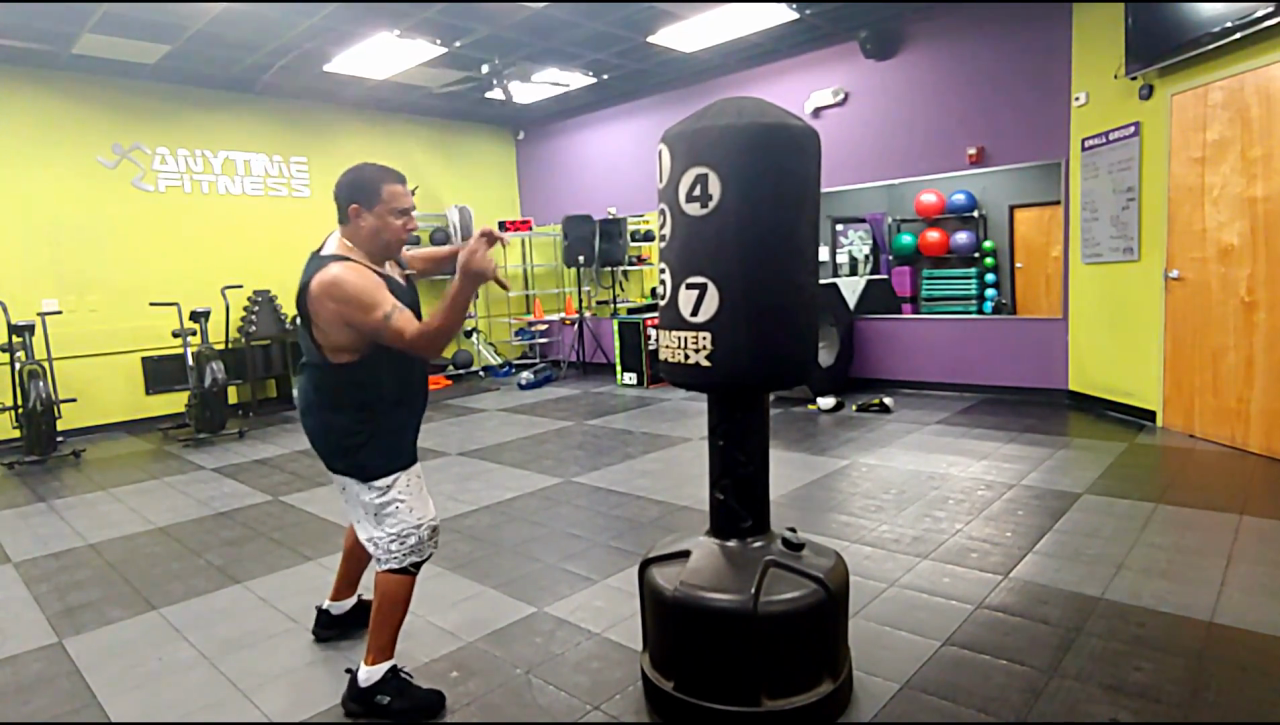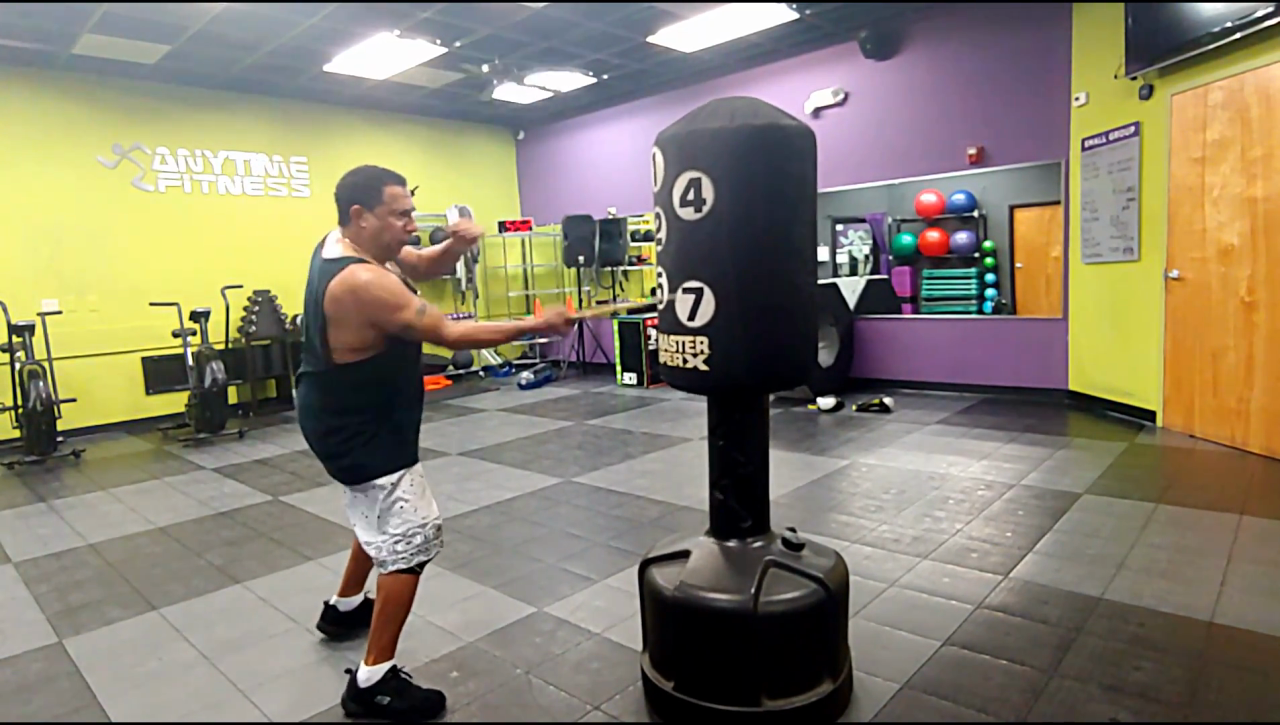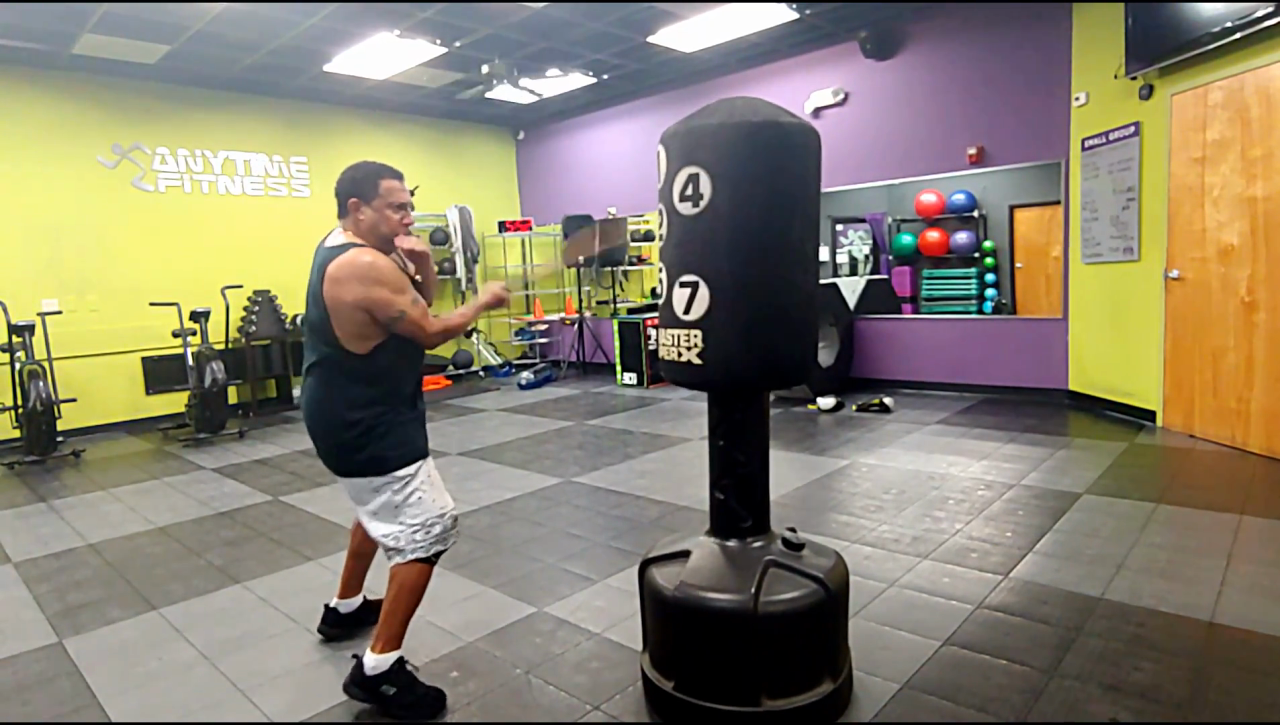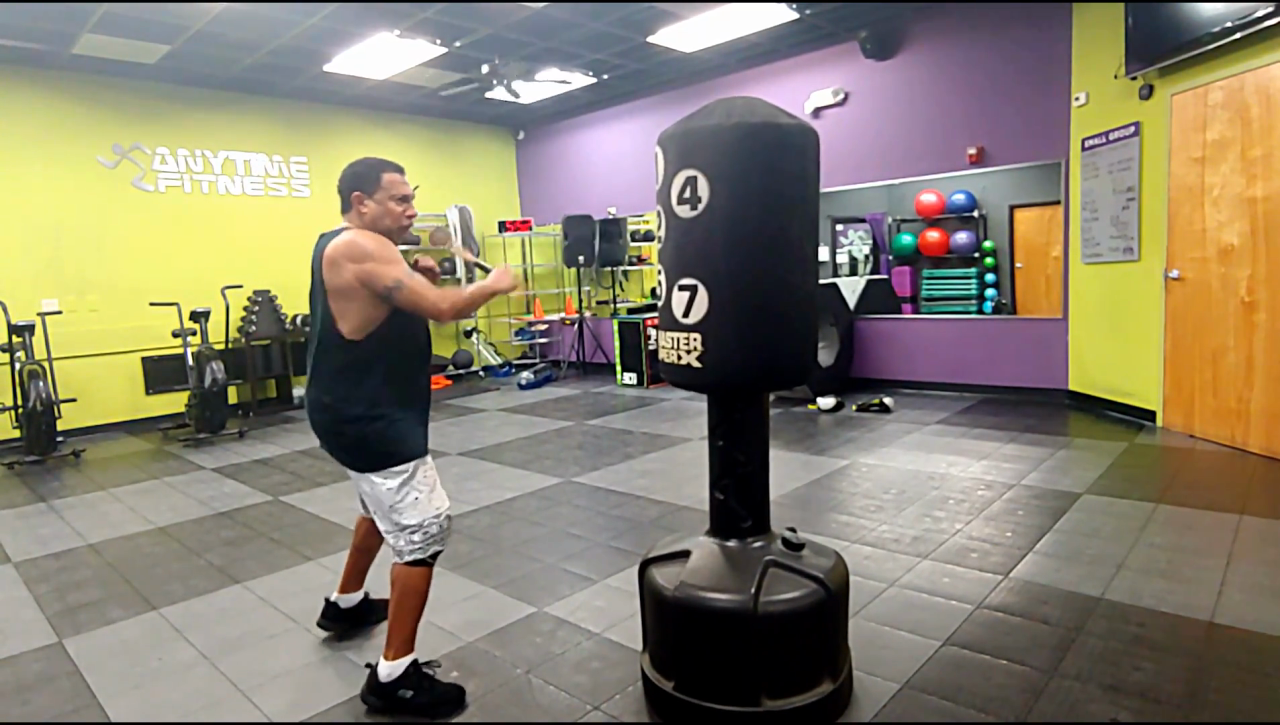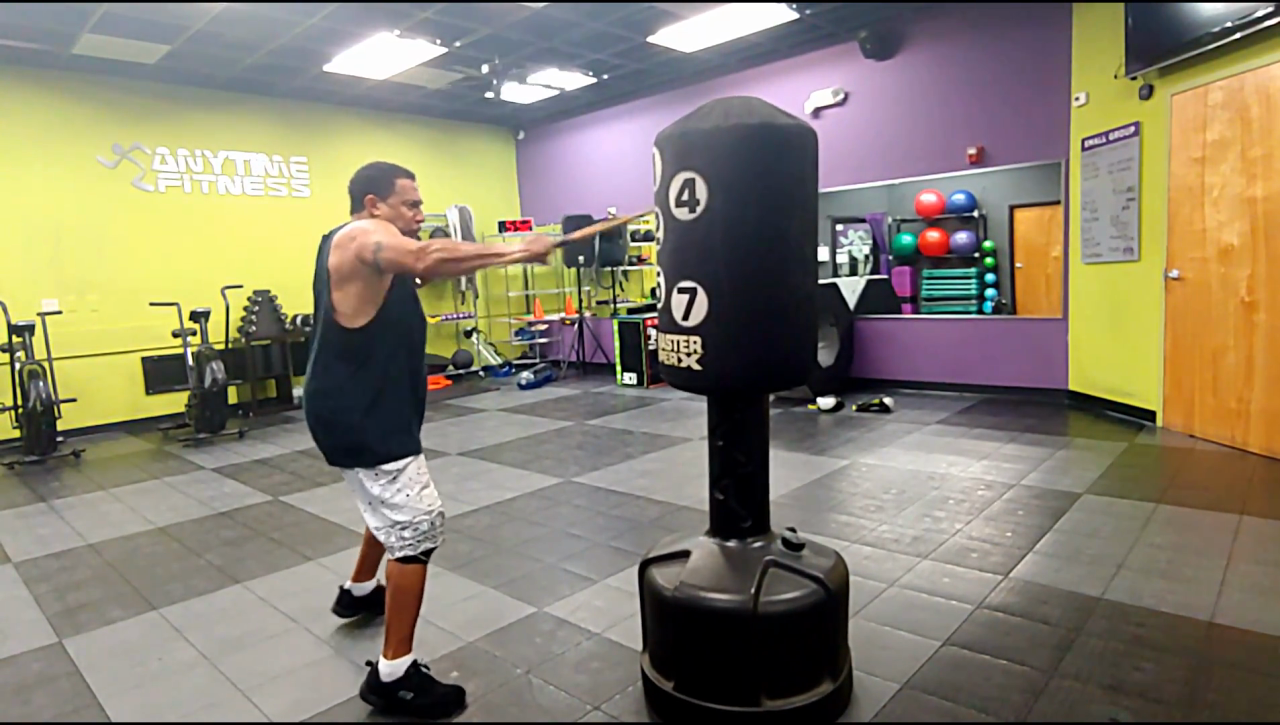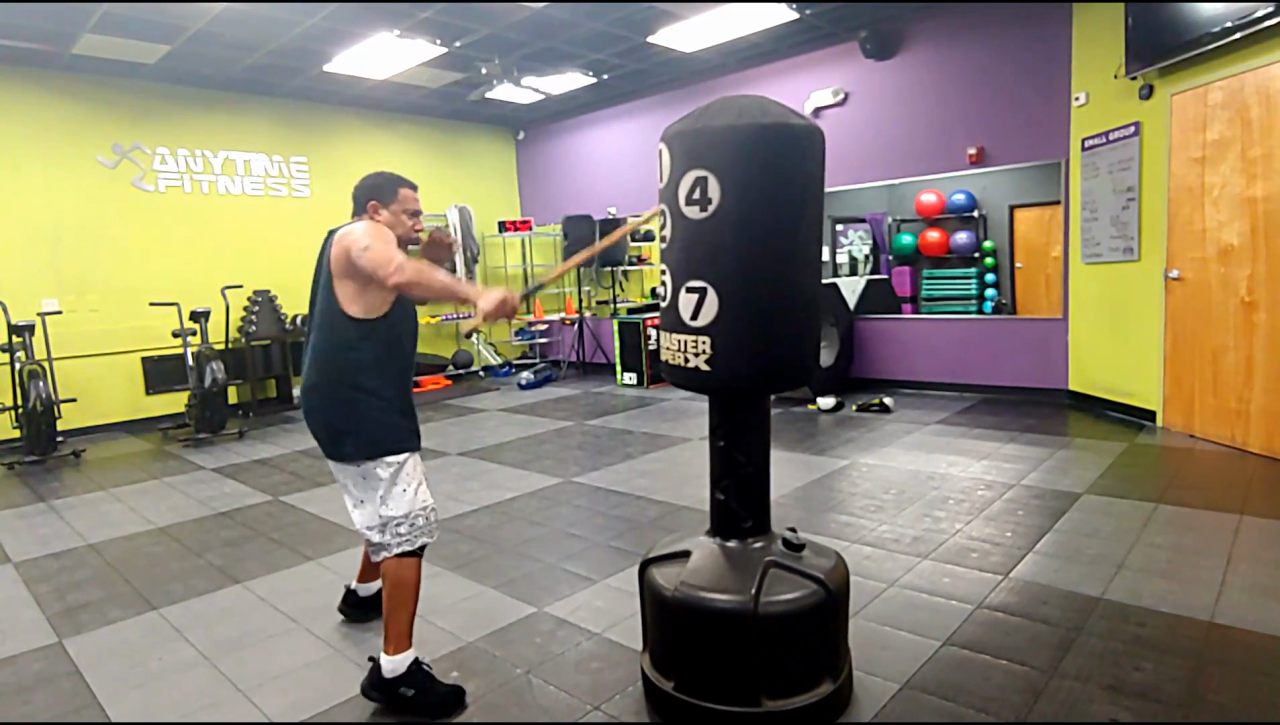
dt=0.1s
person 1, frame 1
left shoulder: (364, 248)
right shoulder: (342, 278)
left elbow: (418, 262)
right elbow: (420, 344)
left wrist: (466, 252)
right wrist: (468, 279)
left hip: (354, 416)
right hip: (358, 429)
left knee: (372, 514)
right knee: (408, 538)
left ankle: (340, 609)
person 1, frame 2
left shoulder: (352, 243)
right shoulder: (358, 282)
left elbow: (426, 264)
right elbow: (447, 334)
left wrist: (454, 245)
right wrist: (533, 326)
left hip: (354, 417)
right hip: (359, 431)
left knee: (384, 515)
right knee: (412, 538)
left ankle: (344, 608)
person 1, frame 3
left shoulder: (358, 251)
right shoulder: (363, 268)
left elbow: (417, 297)
right elbow: (430, 332)
left wrist: (420, 264)
right wrist: (485, 300)
left hip: (348, 413)
right hip: (366, 424)
left knee: (380, 509)
right knee: (426, 528)
left ankle: (344, 608)
right ankle: (380, 668)
person 1, frame 4
left shoulder: (356, 244)
right shoulder: (360, 249)
left elbow: (411, 304)
right elbow: (440, 308)
left wrist: (424, 275)
right wrist: (492, 285)
left hip: (353, 407)
right hip: (369, 418)
left knee: (385, 505)
right knee: (422, 528)
left ankle: (345, 604)
right ankle: (394, 674)
person 1, frame 5
left shoulder: (360, 247)
right shoulder: (360, 236)
right elbow: (427, 254)
right wrist: (509, 250)
left hip: (363, 406)
right hip: (362, 414)
left knee: (396, 506)
right knee: (413, 526)
left ankle: (360, 591)
right ankle: (393, 675)
person 1, frame 6
left shoulder: (370, 249)
right shoulder: (361, 238)
left elbow: (412, 282)
right elbow: (403, 274)
left wrist: (442, 251)
right wrist: (480, 296)
left hip: (360, 405)
right hip: (357, 409)
left knee: (384, 507)
right knee: (406, 523)
left ankle: (363, 592)
right ankle: (395, 672)
